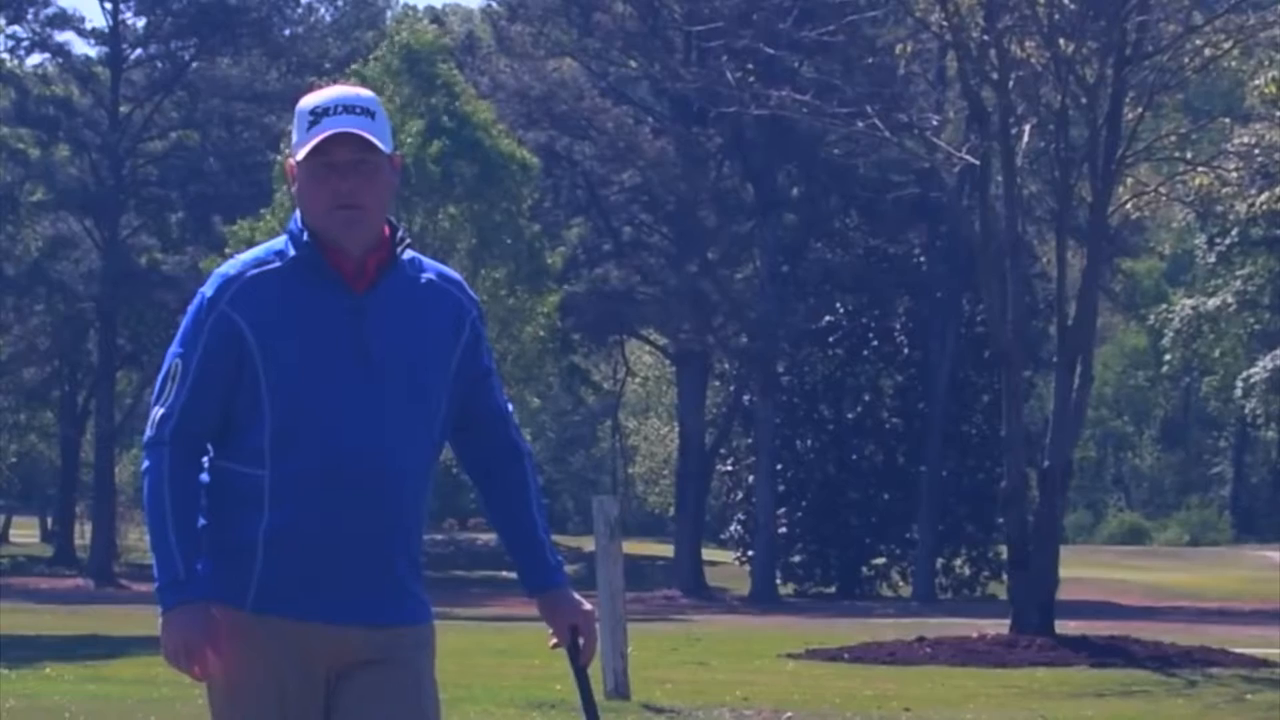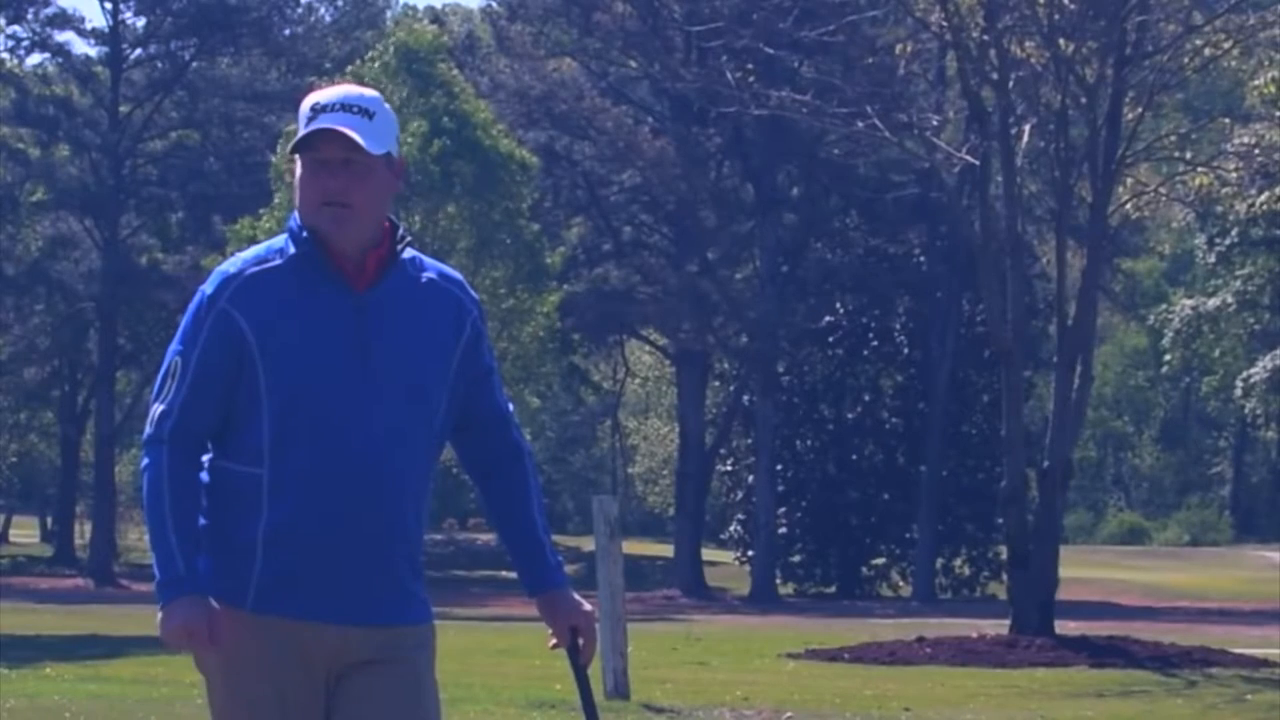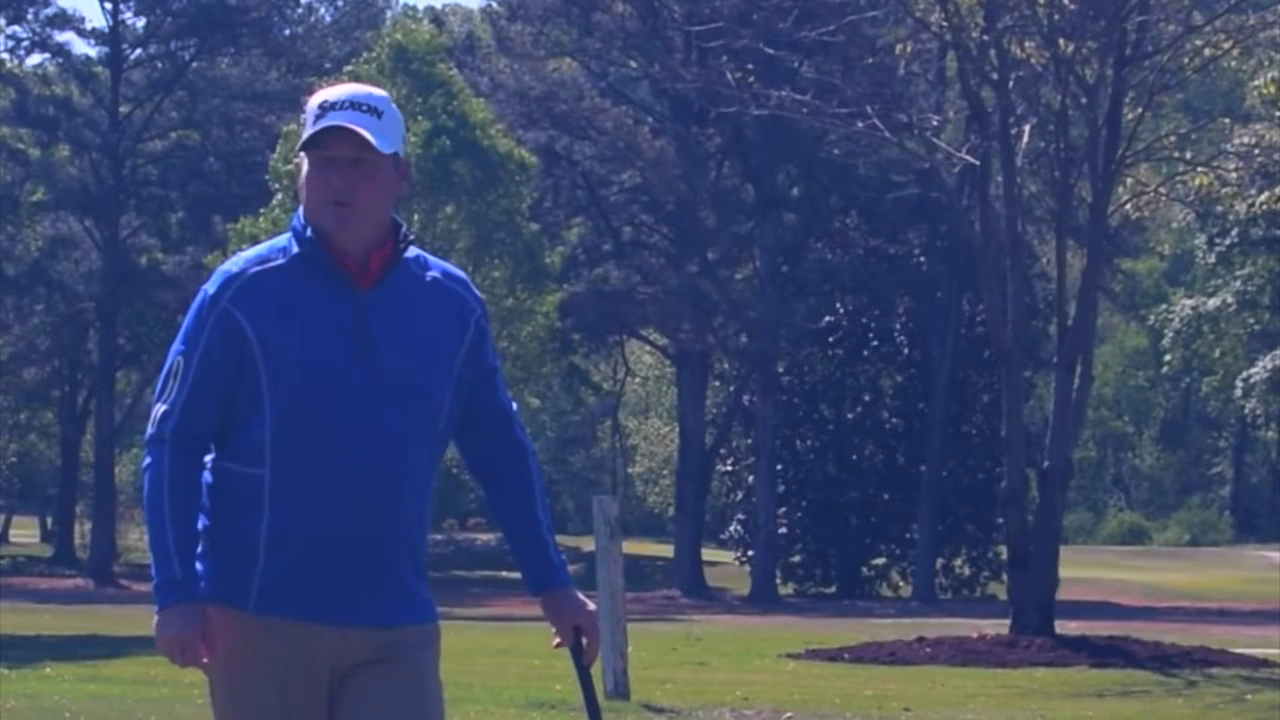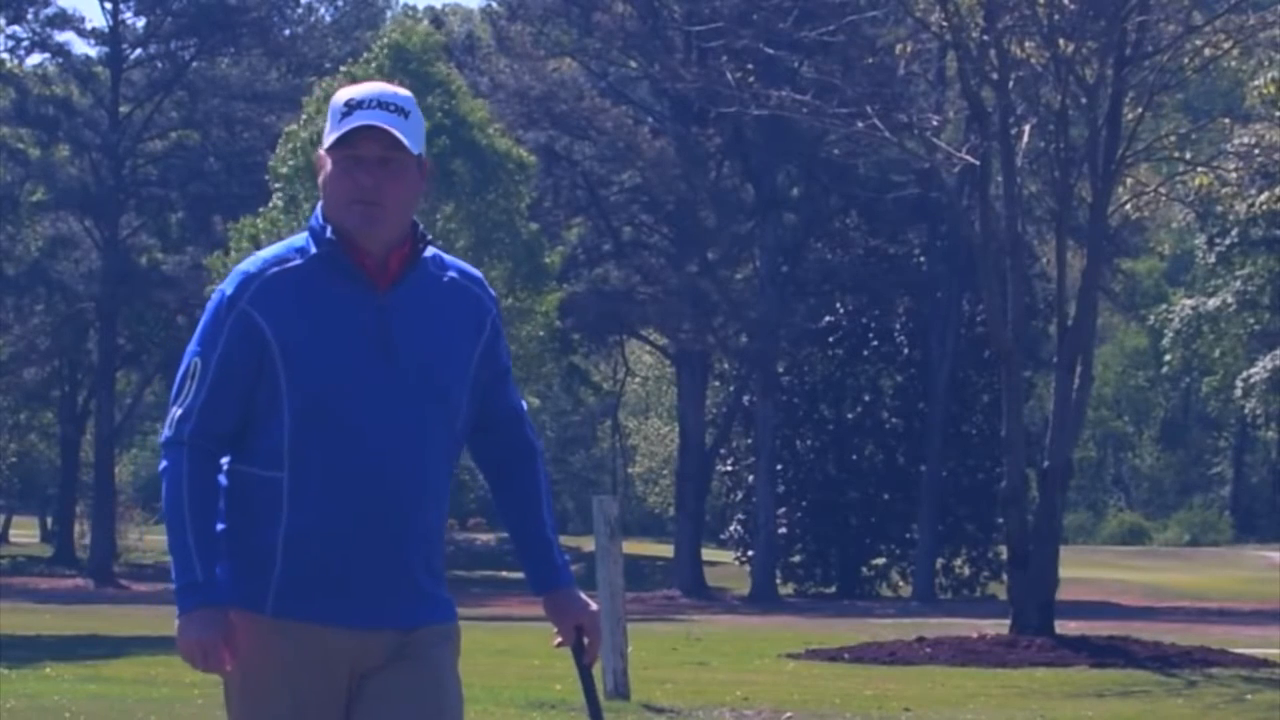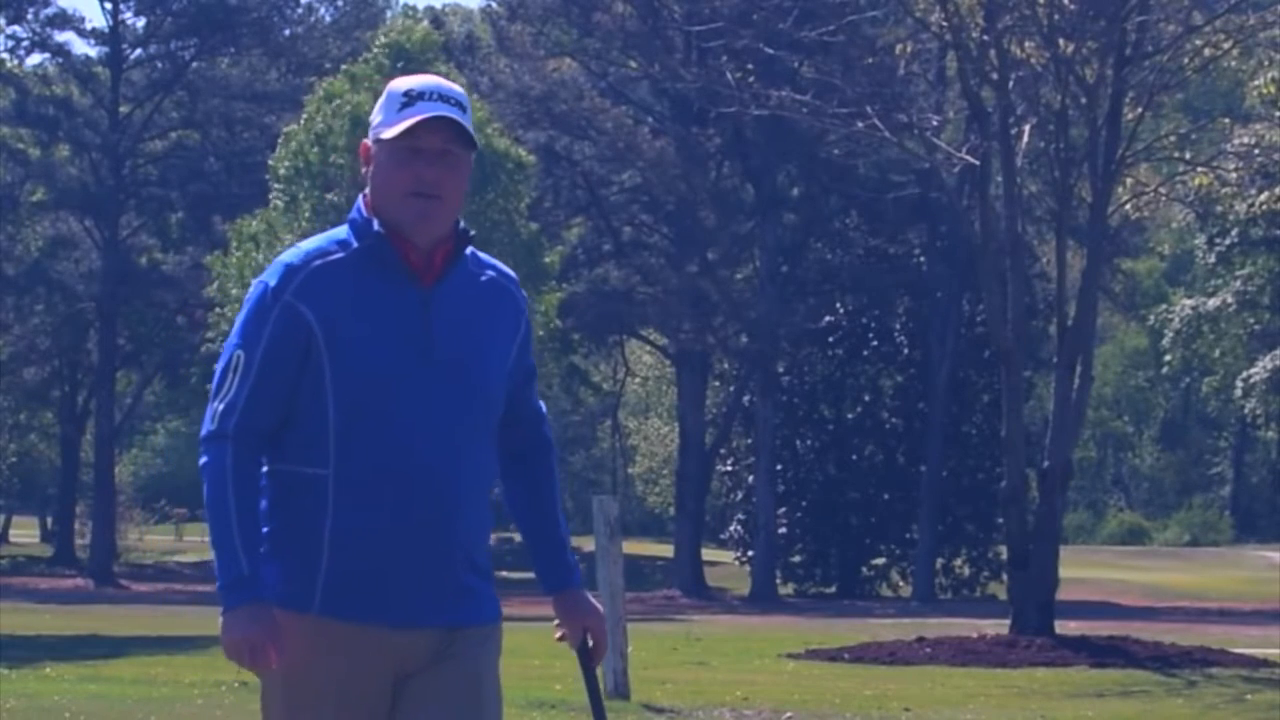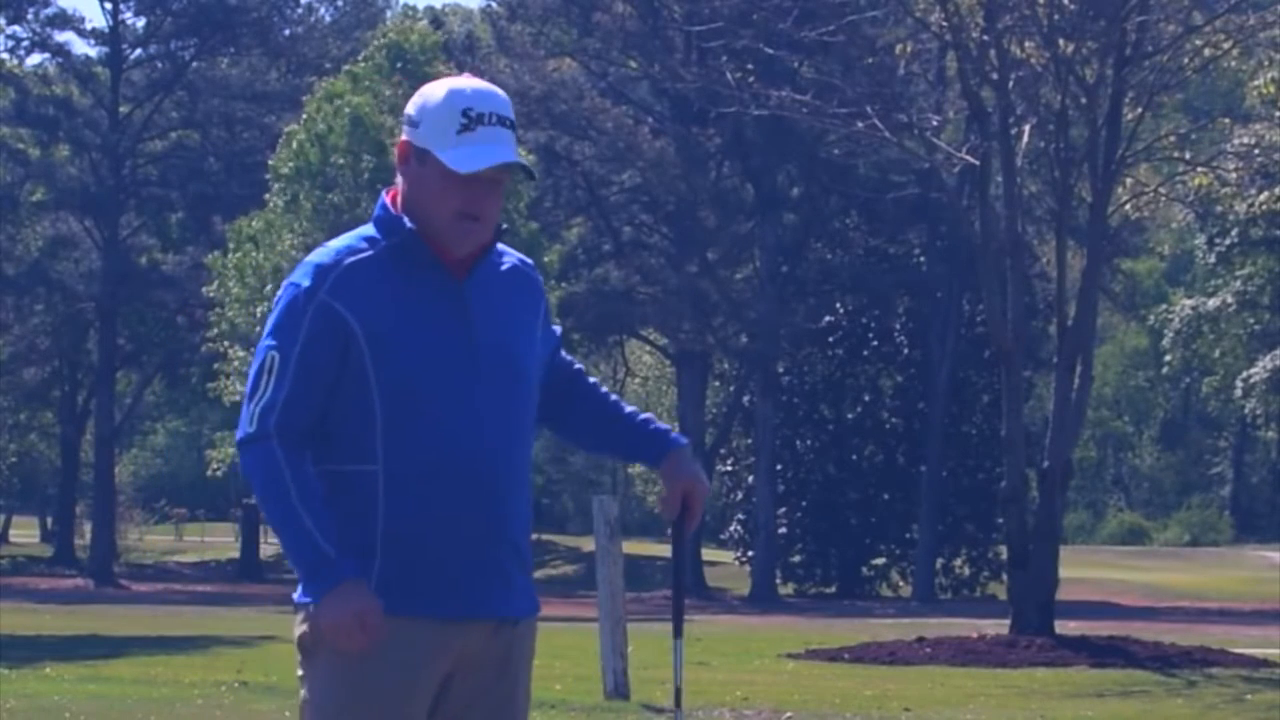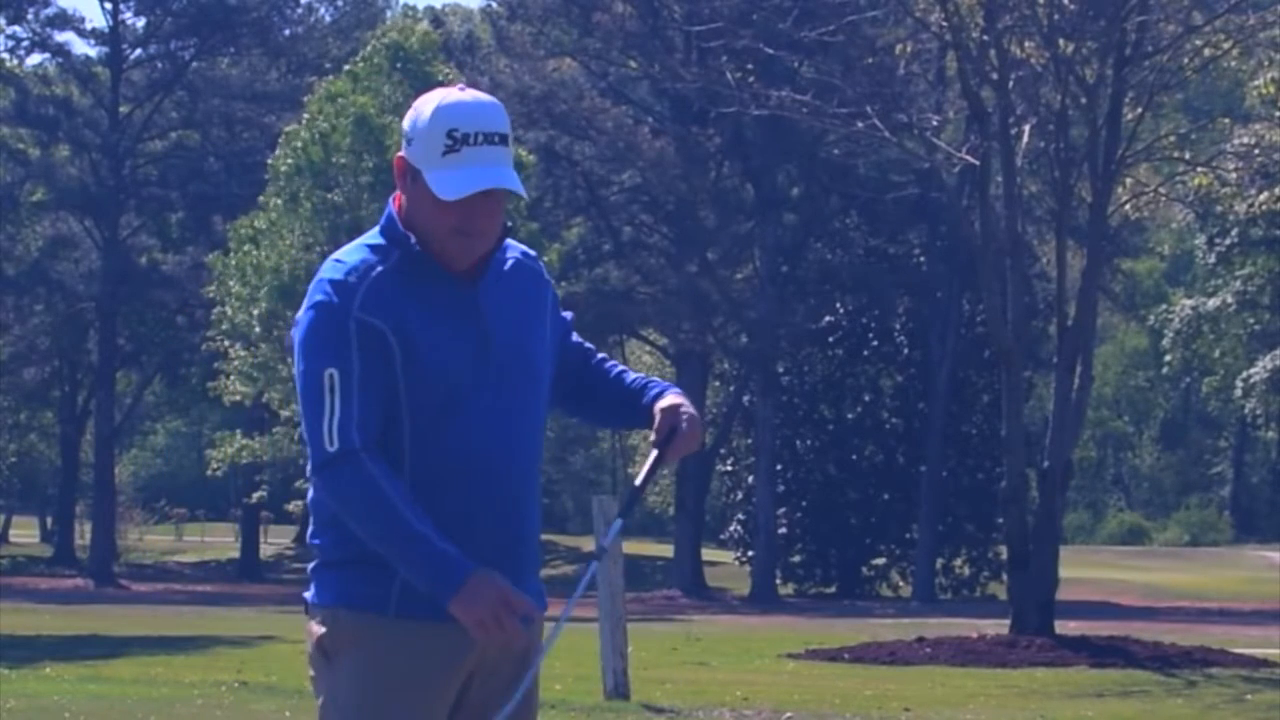
dt=0.5s
person 1, frame 1
left shoulder: (446, 303)
right shoulder: (240, 295)
left elbow: (498, 452)
right elbow: (172, 446)
left wrist: (547, 583)
right wrist: (181, 595)
left hip: (393, 625)
right hip: (258, 616)
person 1, frame 2
left shoulder: (447, 303)
right shoulder: (240, 292)
left elbow: (498, 451)
right elbow: (172, 442)
left wrist: (547, 583)
right wrist: (180, 586)
left hip: (393, 624)
right hip: (258, 616)
person 1, frame 3
left shoulder: (452, 302)
right shoulder: (243, 291)
left elbow: (503, 450)
right elbow: (173, 443)
left wrist: (551, 582)
right wrist: (176, 592)
left hip: (396, 627)
right hip: (260, 617)
person 1, frame 4
left shoulder: (467, 300)
right shoulder: (260, 291)
left elbow: (510, 450)
right elbow: (190, 446)
left wrist: (554, 581)
right wrist: (198, 595)
left hip: (416, 626)
right hip: (278, 618)
person 1, frame 5
left shoulder: (500, 297)
right shoulder: (303, 284)
left elbow: (526, 449)
right elbow: (229, 441)
left wrist: (562, 581)
right wrist: (242, 592)
left hip: (461, 625)
right hip: (321, 617)
person 1, frame 6
left shoulder: (520, 284)
right shoulder: (334, 283)
left elbow: (562, 392)
right elbow: (268, 438)
left wrist: (662, 446)
right wrist: (329, 577)
left hip: (498, 614)
right hip: (372, 616)
person 1, frame 7
left shoulder: (525, 277)
right shoulder: (350, 295)
left elbow: (573, 369)
right elbow: (343, 465)
left wrist: (653, 396)
right wrist: (452, 578)
left hip: (506, 613)
right hip: (380, 616)
